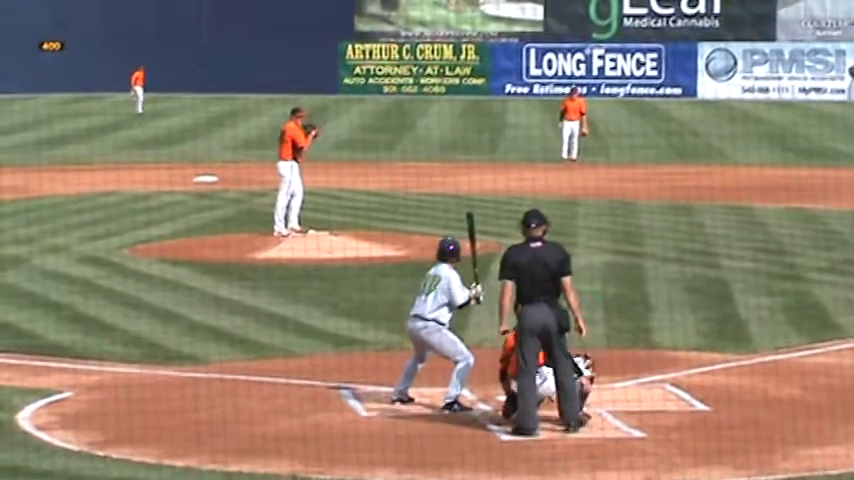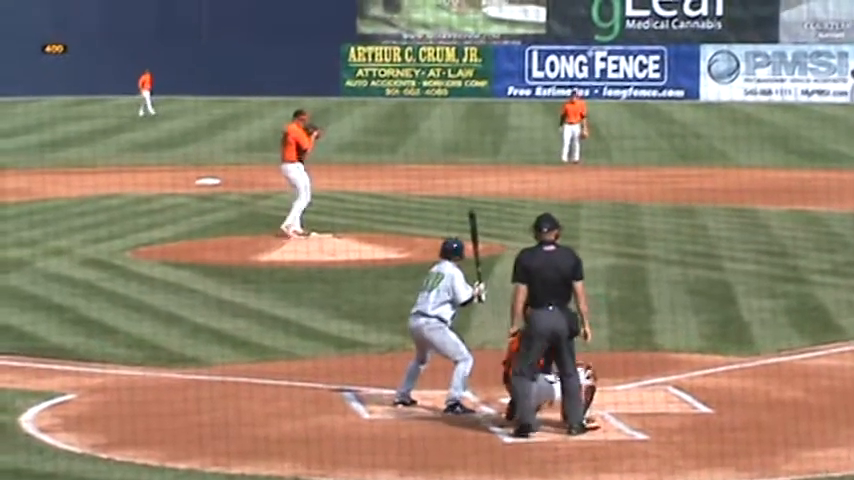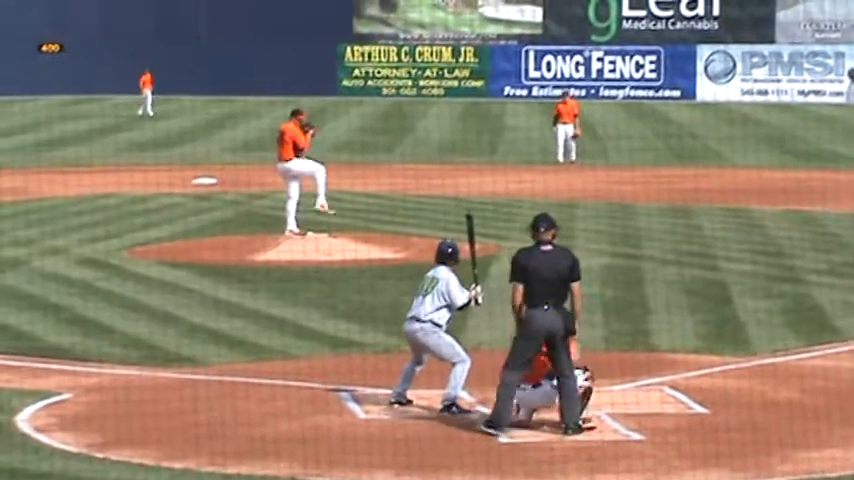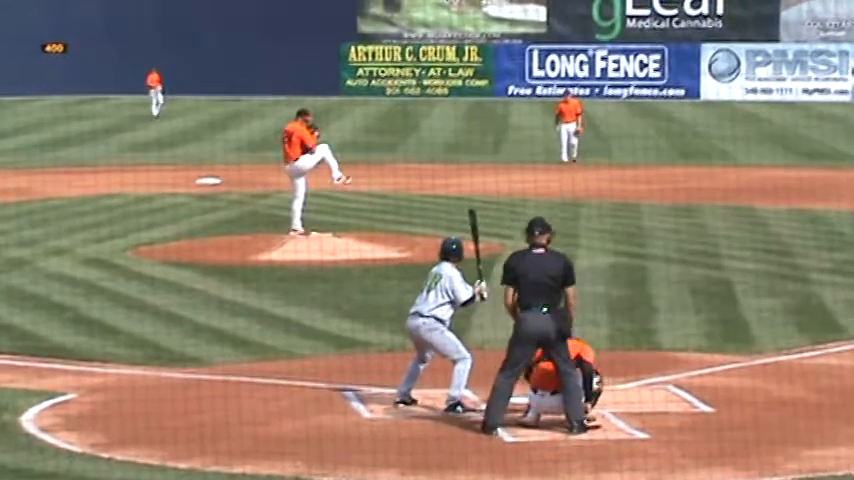
dt=0.2s
person 1, frame 1
left shoulder: (513, 254)
right shoulder: (558, 251)
left elbow: (507, 291)
right elbow: (568, 289)
left wrist: (503, 321)
right wrist: (578, 318)
left hip: (528, 315)
right hip: (552, 314)
left knee: (526, 371)
right knee: (563, 368)
left ankle: (527, 423)
right ankle: (572, 419)
person 1, frame 2
left shoulder: (526, 257)
right shoulder: (570, 256)
left elbow: (520, 294)
right elbow: (580, 294)
left wrist: (516, 324)
right wrist: (585, 323)
left hip: (537, 318)
right hip: (562, 318)
left knee: (522, 372)
right knee: (569, 372)
left ankle: (525, 421)
right ankle: (575, 422)
person 1, frame 3
left shoulder: (522, 256)
right shoulder: (568, 256)
left elbow: (517, 297)
right elbow: (576, 294)
left wrist: (519, 322)
right wrist: (573, 322)
left hip: (534, 318)
right hip: (559, 319)
left knee: (513, 370)
right knee: (566, 372)
left ankle: (497, 420)
right ankle: (571, 423)
person 1, frame 4
left shoulder: (515, 260)
right shoulder: (562, 261)
left elbow: (508, 300)
right elbow: (570, 299)
right wrist: (567, 324)
left hip: (527, 321)
right hip: (553, 322)
left knee: (508, 373)
right knee: (568, 372)
left ankle: (491, 422)
right ankle: (576, 422)
person 2, frame 1
left shoulder: (432, 272)
right shoulder: (450, 274)
right elbow: (460, 303)
left wrist: (469, 294)
right wrist: (474, 294)
left hip: (414, 323)
right hip: (430, 327)
left knee: (419, 357)
right knee: (465, 359)
left ankle: (400, 393)
right ankle: (451, 401)
person 2, frame 2
left shoulder: (435, 270)
right shoulder: (454, 272)
right elbow: (464, 300)
left wrist: (472, 292)
right wrist: (477, 292)
left hip: (416, 321)
right hip: (432, 324)
left knee: (421, 357)
right knee: (464, 359)
left ankle: (402, 396)
right ankle: (453, 403)
person 2, frame 3
left shoulder: (431, 274)
right shoulder: (449, 277)
right elbow: (460, 304)
left wrist: (469, 295)
right wrist: (474, 295)
left hip: (410, 325)
right hip: (427, 328)
left knee: (417, 359)
right knee: (462, 360)
left ankle: (398, 396)
right ankle: (449, 403)
person 2, frame 4
left shoulder: (436, 270)
right shoulder: (452, 273)
right elbow: (464, 301)
left wrist: (474, 291)
right wrist: (479, 291)
left hip: (414, 321)
right hip: (430, 324)
left knee: (422, 357)
right knee: (463, 358)
left ankle: (403, 395)
right ankle: (454, 402)
person 3, frame 1
left shoulder: (288, 127)
right shoulder: (294, 129)
right elbow: (303, 149)
left wrist: (308, 136)
right wrist: (311, 136)
left hip: (290, 165)
right hip: (289, 165)
left knee: (298, 194)
right knee: (284, 196)
left ankle: (293, 225)
right ankle: (279, 228)
person 3, frame 2
left shoulder: (289, 129)
right shoulder: (298, 131)
right elbow: (306, 150)
left wrist: (309, 136)
right wrist: (313, 137)
left hip: (288, 166)
right hip: (295, 166)
left knee: (301, 197)
right knee: (304, 197)
left ankle: (295, 228)
right ankle: (287, 225)
person 3, frame 3
left shoulder: (283, 128)
right shoulder: (294, 130)
right elbow: (303, 149)
left wrist: (304, 135)
right wrist: (309, 135)
left hip: (282, 166)
right hip: (293, 163)
left knee: (293, 196)
right knee: (320, 169)
left ankle: (291, 228)
right ankle: (321, 203)
person 3, frame 4
left shoulder: (288, 128)
right shoulder: (301, 129)
right elbow: (312, 149)
left wrist: (311, 136)
right wrist: (315, 136)
left hip: (291, 167)
right hip: (300, 163)
left knee: (298, 196)
right knee: (324, 148)
left ankle: (296, 228)
right ankle: (337, 176)
